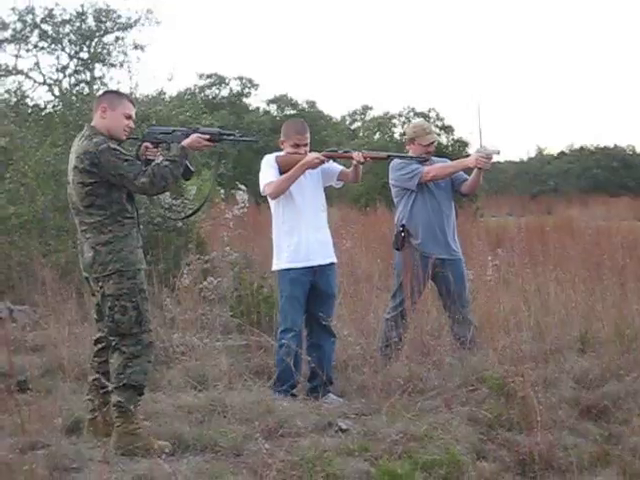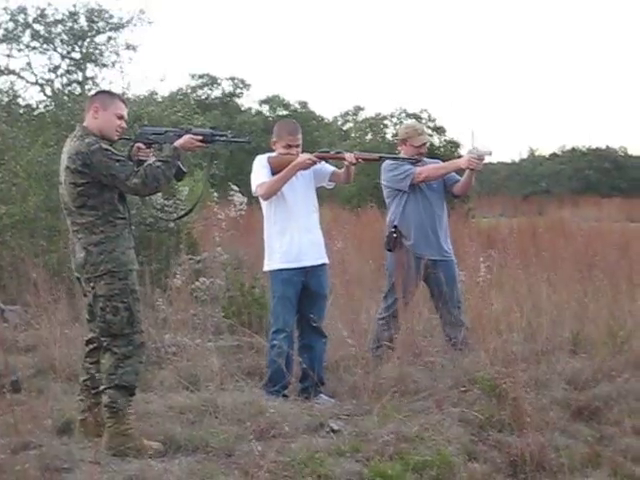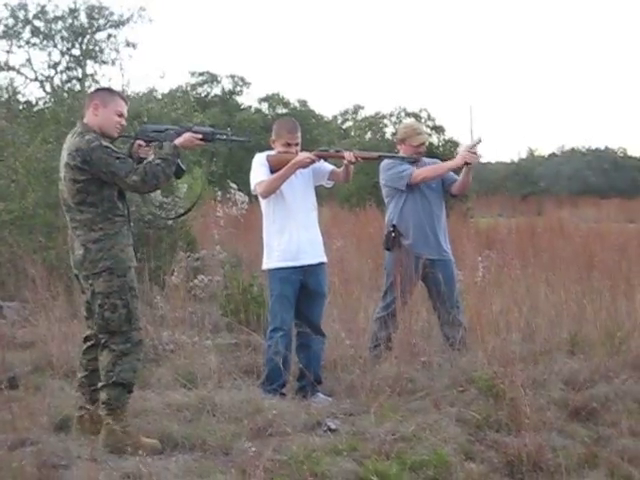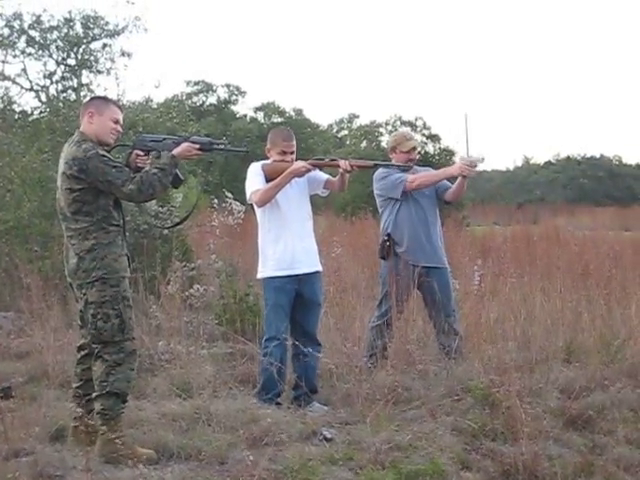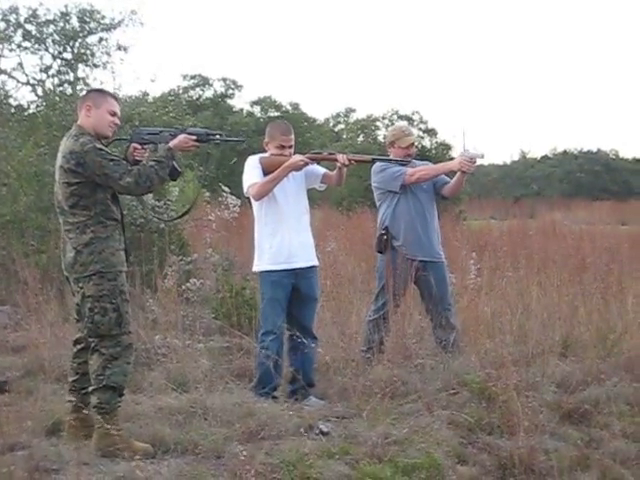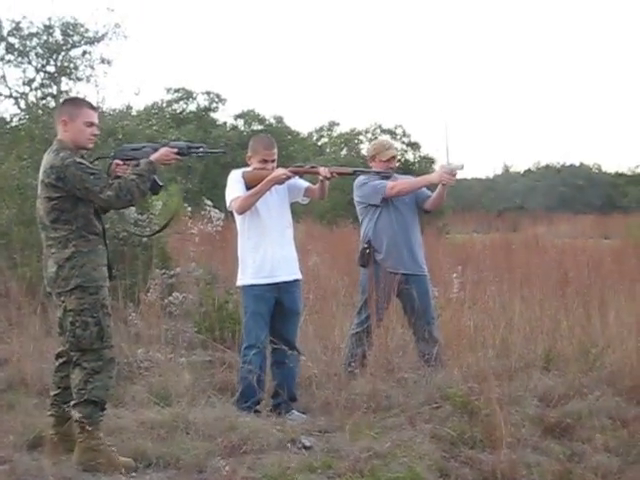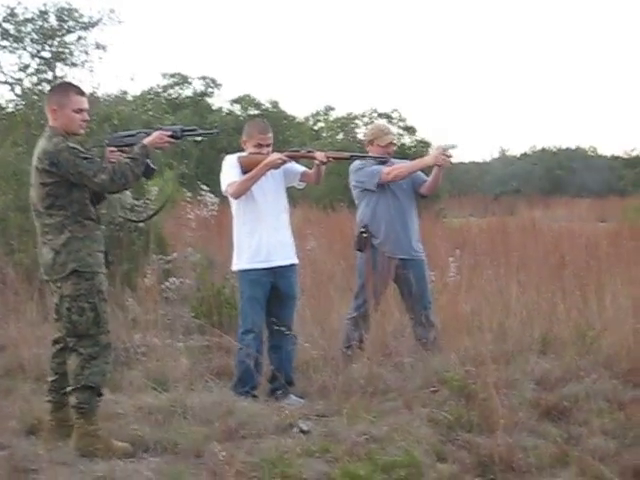
dt=0.3s
person 1, frame 1
left shoulder: (86, 145)
right shoulder: (98, 149)
left elbow: (130, 181)
right elbow: (150, 183)
left wrist: (142, 159)
right wrist: (183, 148)
left hip: (101, 257)
right hip: (117, 259)
left knee: (110, 337)
right knee: (135, 340)
left ankle: (100, 415)
right ankle: (126, 429)
person 1, frame 2
left shoulder: (78, 146)
right shoulder: (90, 149)
left elbow: (120, 183)
right elbow: (143, 185)
left wrist: (135, 161)
right wrist: (175, 149)
left hip: (93, 257)
right hip: (109, 258)
left knee: (102, 337)
right knee: (126, 341)
left ankle: (91, 415)
right ankle: (118, 430)
person 1, frame 3
left shoulder: (78, 142)
right shoulder: (91, 146)
left elbow: (120, 179)
right elbow: (142, 181)
left wrist: (134, 158)
right wrist: (175, 147)
left hip: (91, 254)
right hip: (107, 255)
left knee: (99, 334)
right knee: (124, 338)
left ankle: (89, 412)
right ankle: (114, 428)
person 1, frame 4
left shoulder: (76, 151)
right shoulder: (87, 154)
left elbow: (116, 189)
right elbow: (138, 191)
left wrist: (131, 168)
right wrist: (172, 157)
left hip: (87, 264)
right hip: (101, 265)
left knee: (93, 343)
right knee: (118, 348)
left ankle: (84, 422)
right ankle: (110, 437)
person 1, frame 5
left shoulder: (75, 146)
right shoulder: (84, 148)
left elbow: (114, 183)
right elbow: (136, 184)
left wrist: (130, 161)
right wrist: (170, 149)
left hip: (85, 258)
right hip: (99, 259)
left knee: (90, 337)
right knee: (114, 341)
left ankle: (80, 417)
right ankle: (107, 432)
person 1, frame 6
left shoulder: (58, 160)
right shoulder: (66, 163)
left elbow: (95, 205)
right elbow: (118, 197)
left wrist: (113, 177)
right wrist: (151, 164)
left hip: (69, 272)
right hip: (81, 273)
left knee: (72, 352)
right knee: (96, 356)
left ankle: (61, 432)
right ankle: (89, 445)
person 1, frame 7
left shoulder: (52, 148)
right shoulder: (59, 149)
left elbow: (90, 191)
right elbow: (112, 181)
left wrist: (107, 164)
right wrist: (145, 147)
left hip: (64, 259)
right hip: (77, 260)
left knee: (69, 338)
right knee: (92, 341)
left ankle: (58, 418)
right ankle: (86, 430)
person 2, frame 1
left shoulder: (318, 163)
right shoulder: (271, 161)
left elbow: (351, 178)
right elbow: (273, 190)
left wrist: (357, 164)
right wrist: (302, 165)
left hip: (324, 259)
right hip: (292, 261)
left knee: (323, 327)
right knee: (291, 329)
left ankle: (320, 386)
right ankle: (283, 390)
person 2, frame 2
left shoulder: (310, 164)
right shoulder: (263, 163)
left elbow: (343, 180)
right elbow: (264, 192)
left wrist: (348, 166)
right wrist: (295, 167)
left hip: (315, 260)
right hip: (283, 262)
left knee: (314, 329)
right knee: (282, 329)
left ankle: (312, 387)
right ankle: (274, 392)
person 2, frame 3
left shoulder: (309, 162)
right shoulder: (262, 160)
left elbow: (342, 178)
right elbow: (263, 191)
left wrist: (348, 164)
right wrist: (293, 165)
left hip: (314, 258)
right hip: (282, 261)
left knee: (312, 327)
right knee: (280, 328)
left ankle: (309, 386)
right ankle: (272, 390)
person 2, frame 4
left shoulder: (304, 170)
right shoulder: (257, 170)
left elbow: (336, 187)
right elbow: (259, 199)
left wrist: (343, 173)
right wrist: (289, 174)
left hip: (309, 267)
right hip: (277, 269)
left knee: (308, 336)
right knee: (276, 337)
left ankle: (305, 395)
right ankle: (267, 399)
person 2, frame 5
left shoulder: (301, 165)
right shoulder: (255, 163)
left elbow: (334, 182)
right elbow: (256, 192)
left wrist: (341, 167)
right wrist: (287, 167)
left hip: (305, 261)
right hip: (274, 263)
left knee: (304, 331)
right knee: (272, 331)
left ankle: (301, 389)
right ankle: (264, 393)
person 2, frame 6
left shoulder: (285, 178)
right shoulder: (238, 177)
left elbow: (317, 195)
right elbow: (239, 206)
left wrist: (323, 180)
right wrist: (269, 181)
left hip: (288, 275)
right hip: (256, 277)
left knee: (287, 344)
right knee: (255, 345)
left ankle: (284, 403)
right ankle: (247, 407)
person 2, frame 7
left shoulder: (280, 164)
right shoulder: (233, 162)
left elbow: (313, 179)
right elbow: (234, 191)
left wrist: (319, 165)
right wrist: (264, 166)
left hip: (284, 260)
right hip: (252, 262)
left knee: (283, 329)
right knee: (251, 330)
left ankle: (281, 388)
right ankle: (244, 392)
person 3, frame 1
left shoulder: (444, 164)
right shoulder: (399, 166)
left elbow: (467, 188)
right elbow: (429, 174)
left wrist: (478, 169)
right wrist: (467, 162)
left hip: (448, 249)
right hip: (413, 249)
left knee: (460, 305)
right knee: (401, 305)
right ankle: (386, 355)
person 3, frame 2
left shoulder: (437, 166)
right shoulder: (391, 168)
left elbow: (459, 190)
right elbow: (421, 176)
left wrist: (470, 170)
right wrist: (459, 163)
left hip: (440, 250)
right hip: (406, 250)
left knee: (452, 307)
right knee: (392, 305)
right ankle: (379, 355)
person 3, frame 3
left shoulder: (435, 165)
right shoulder: (389, 167)
left elbow: (458, 189)
right elbow: (418, 177)
left wrist: (467, 167)
right wrist: (455, 162)
left hip: (439, 249)
right hip: (404, 249)
left knee: (450, 306)
right knee: (391, 305)
right ankle: (377, 355)
person 3, frame 4
left shoulder: (428, 173)
right shoulder: (383, 176)
left elbow: (451, 196)
right elbow: (414, 183)
left wrist: (463, 177)
right wrist: (452, 170)
left hip: (434, 257)
right hip: (399, 257)
left knee: (446, 314)
right knee: (386, 313)
left ankle: (456, 362)
right ankle: (371, 363)
person 3, frame 5
left shoulder: (427, 167)
right shoulder: (381, 170)
left elbow: (448, 191)
right elbow: (413, 177)
left wrist: (462, 172)
right wrist: (451, 165)
left hip: (431, 251)
right hip: (396, 251)
left knee: (442, 307)
right knee: (383, 307)
left ankle: (453, 355)
right ankle: (369, 357)
person 3, frame 6
left shoulder: (409, 181)
right shoulder: (363, 184)
left elbow: (431, 204)
right elbow: (394, 190)
left wrist: (443, 185)
right wrist: (432, 177)
left hip: (413, 265)
right hip: (379, 265)
left knee: (425, 321)
right knee: (366, 321)
left ankle: (435, 369)
right ankle: (352, 370)
person 3, frame 7
left shoulder: (405, 166)
right shoulder: (359, 168)
left elbow: (426, 189)
right elbow: (390, 175)
left wrist: (438, 168)
right wrist: (427, 160)
left hip: (410, 249)
right hip: (376, 249)
left knee: (422, 305)
right knee: (363, 306)
right ankle: (349, 355)
